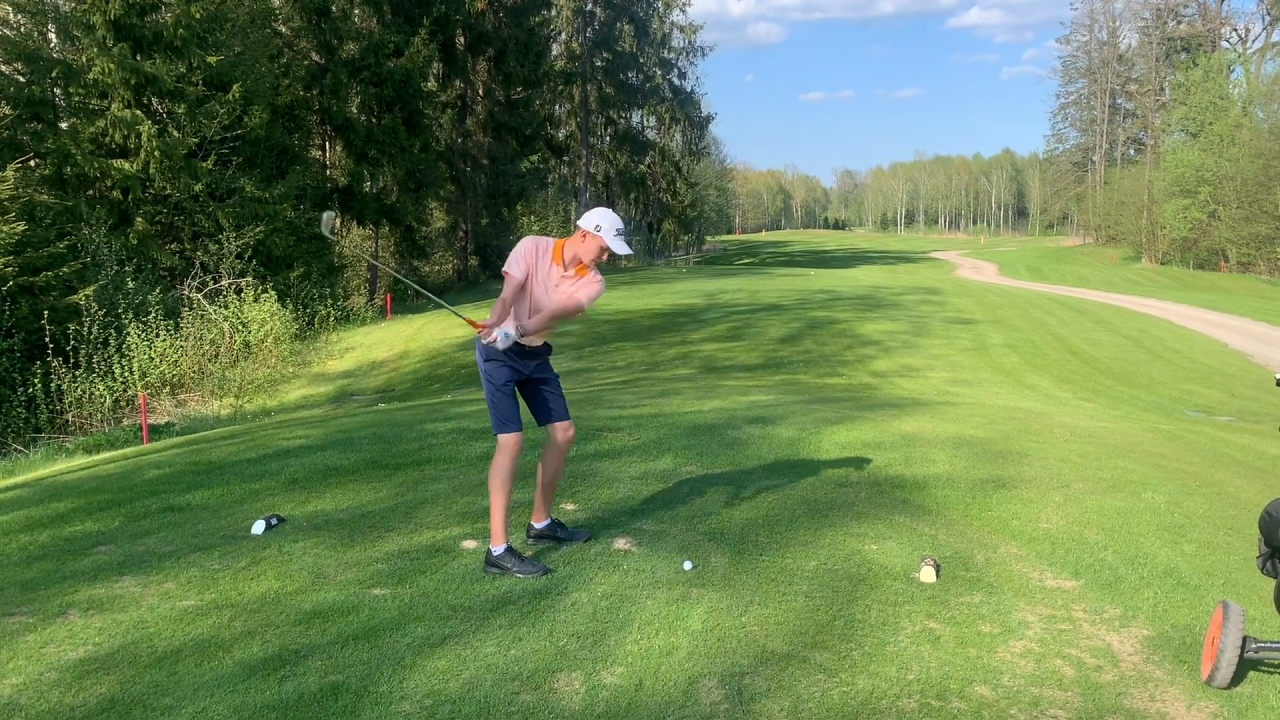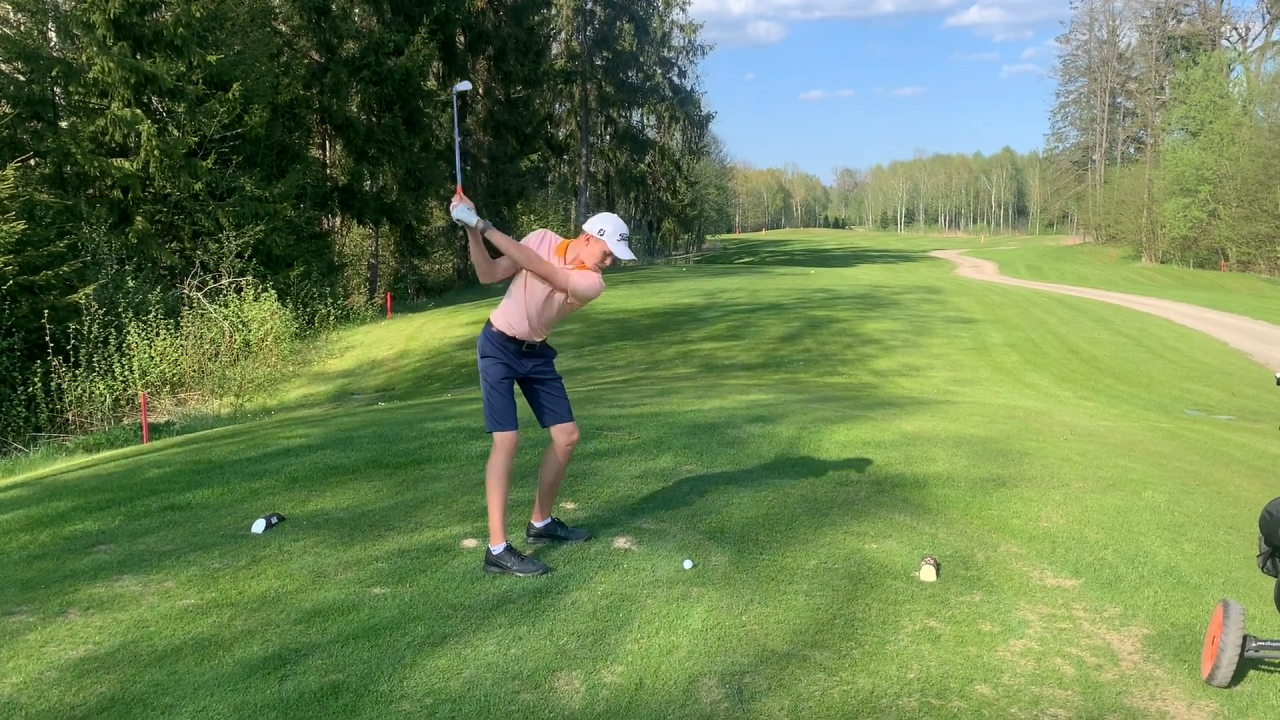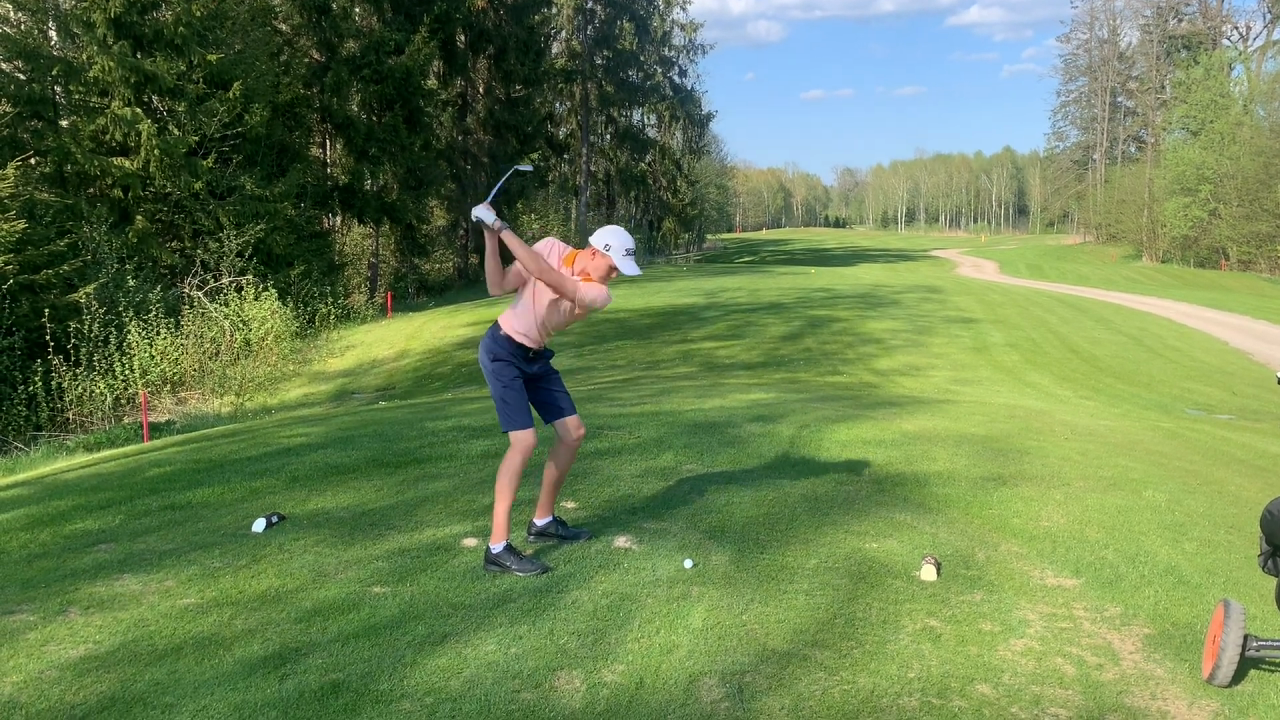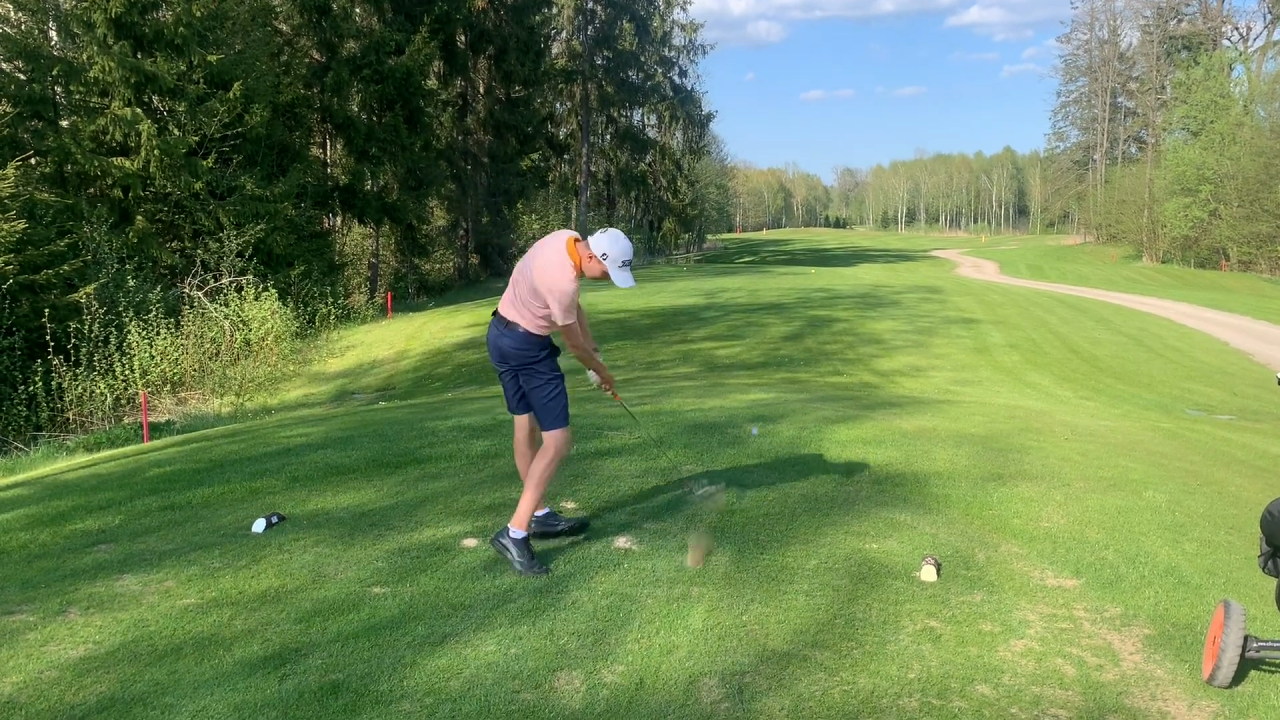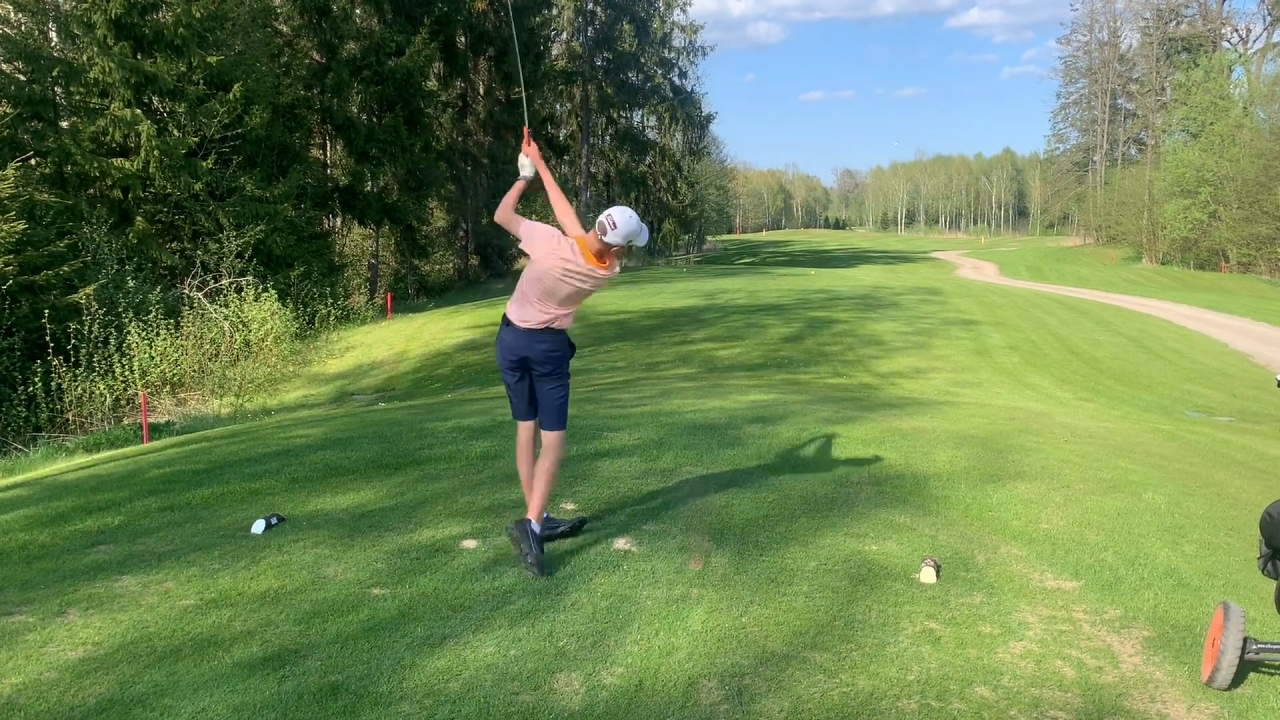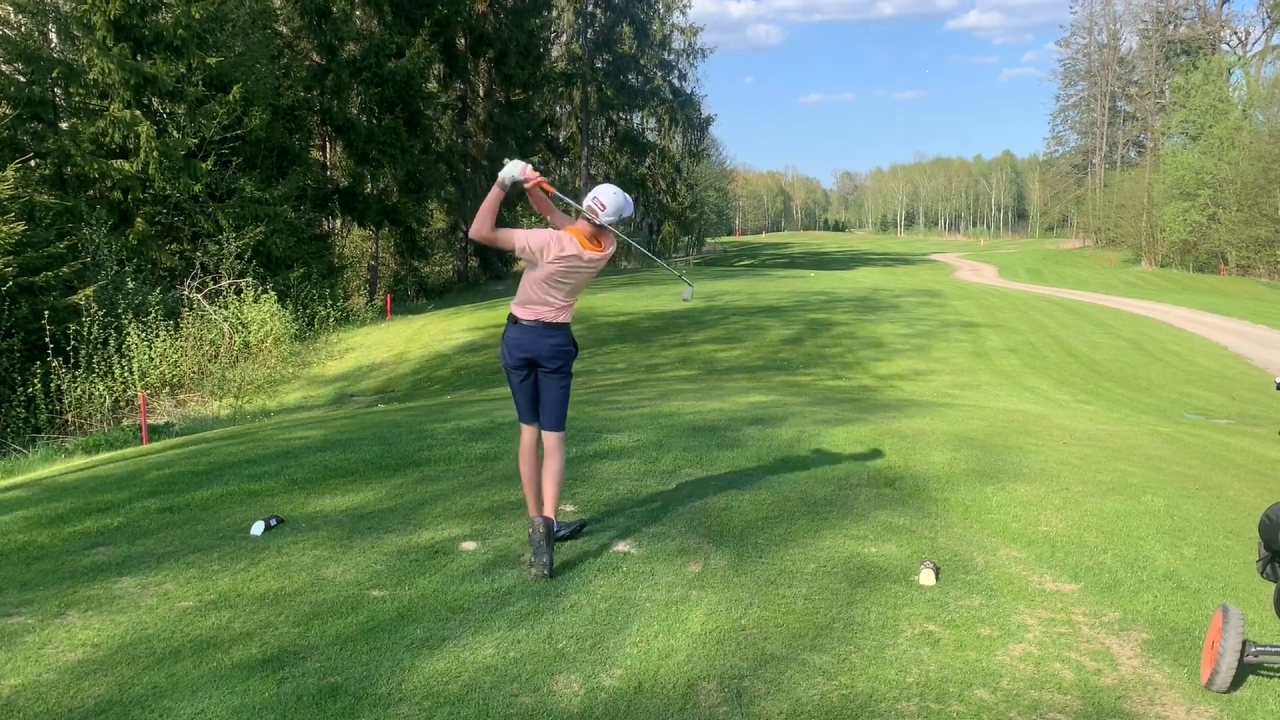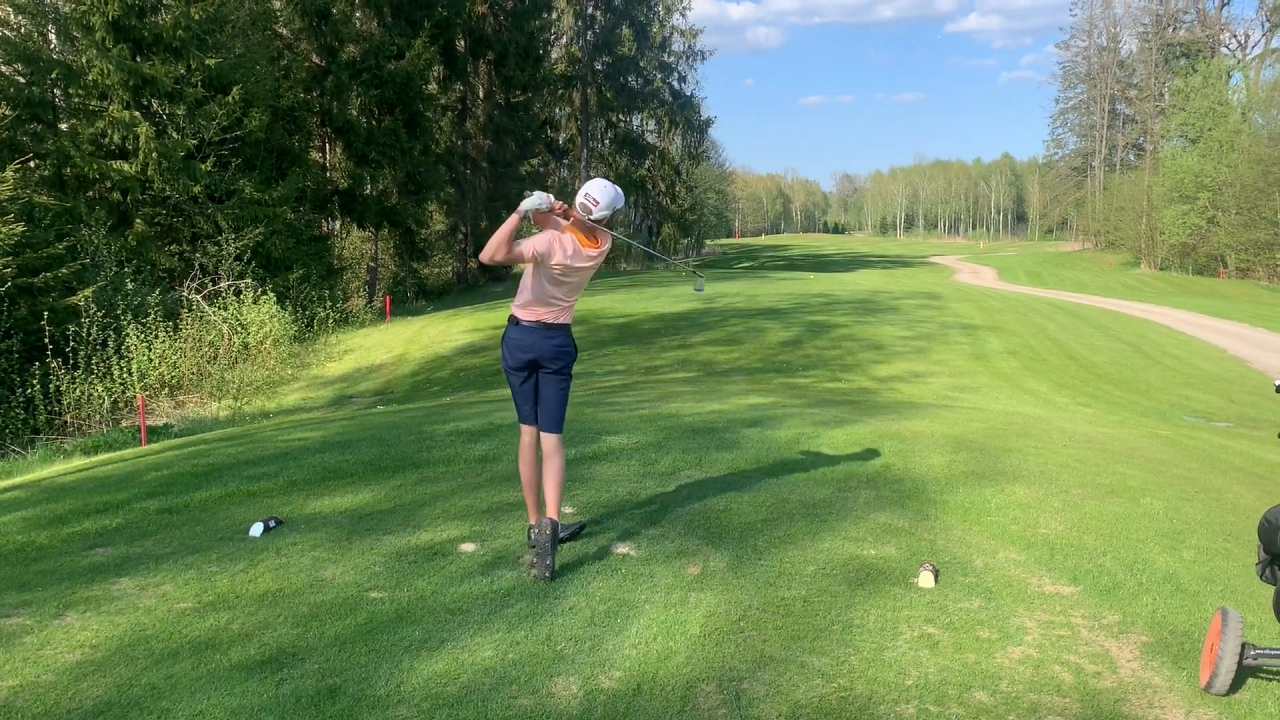
dt=0.2s
person 1, frame 1
left shoulder: (593, 282)
right shoulder: (531, 247)
left elbow: (554, 313)
right elbow: (507, 297)
left wrist: (515, 329)
right wrist: (493, 323)
left hip: (536, 352)
right hip: (499, 351)
left knee: (563, 433)
right knee: (511, 441)
left ankle: (541, 523)
right ankle: (498, 549)
person 1, frame 2
left shoulder: (592, 284)
right shoulder: (542, 239)
left elbow: (535, 266)
right elbow: (488, 275)
left wrist: (482, 225)
right wrist: (473, 231)
left hip: (536, 353)
right hip: (498, 346)
left knee: (567, 437)
right knee: (506, 440)
left ankle: (541, 521)
right ankle: (497, 548)
person 1, frame 3
left shoulder: (598, 295)
right shoulder: (550, 248)
left elbow: (549, 277)
right elbow: (498, 286)
left wrist: (500, 229)
right wrist: (491, 233)
left hip: (534, 356)
right hip: (502, 350)
left knee: (573, 433)
right knee: (525, 441)
left ankle: (543, 521)
right ankle: (498, 547)
person 1, frame 4
left shoulder: (563, 238)
right shoulder: (563, 282)
right elbow: (574, 340)
left wrist: (590, 343)
right wrist: (600, 370)
left hip: (502, 334)
right hip: (526, 346)
left knee: (526, 426)
right knee: (557, 440)
left ankle: (539, 515)
right ankle: (514, 533)
person 1, frame 5
left shoulder: (550, 243)
right shoulder: (608, 272)
left elbow: (501, 215)
right elbow: (570, 219)
left wrist: (527, 173)
right wrist: (540, 167)
left hip: (512, 338)
right hip: (548, 345)
left knee: (525, 428)
right knee: (552, 440)
left ankle: (536, 518)
right ankle: (531, 522)
person 1, frame 6
left shoulder: (549, 242)
right shoulder: (607, 249)
left elbow: (479, 232)
right elbow: (560, 217)
left wrist: (505, 181)
right wrist: (532, 185)
left hip: (517, 336)
right hip: (555, 341)
left knee: (529, 431)
right knee: (552, 438)
left ankle: (538, 521)
right ankle: (547, 522)
person 1, frame 7
left shoulder: (551, 243)
right shoulder: (603, 244)
left elbow: (490, 256)
right elbow: (561, 223)
left wrist: (524, 211)
right wrist: (540, 211)
left hip: (519, 337)
right hip: (556, 341)
left knee: (528, 432)
right knee: (552, 438)
left ankle: (536, 524)
right ankle: (550, 524)
